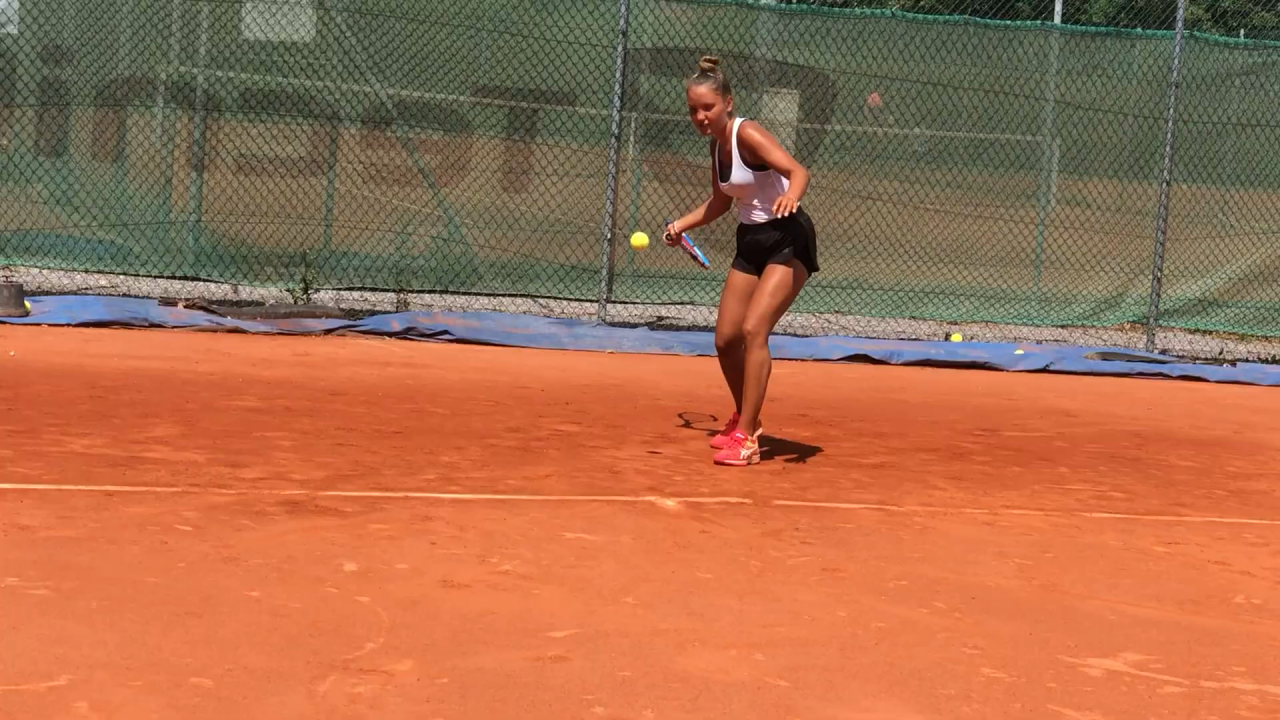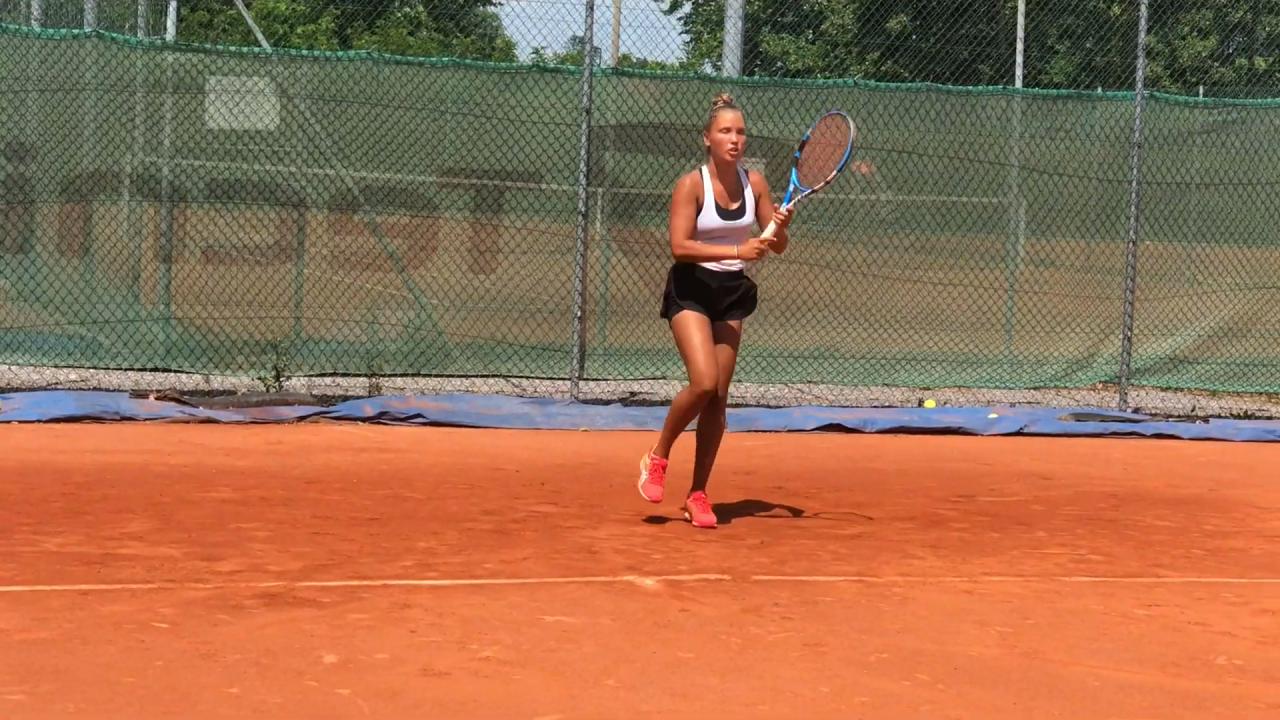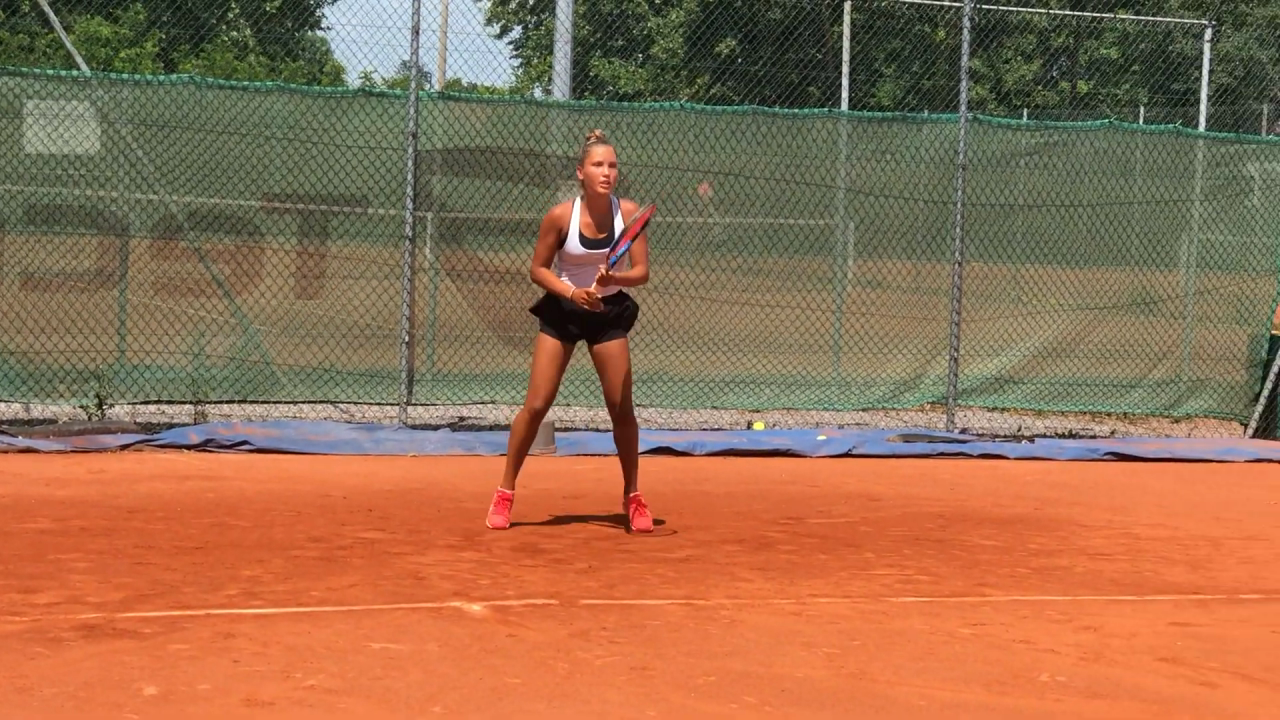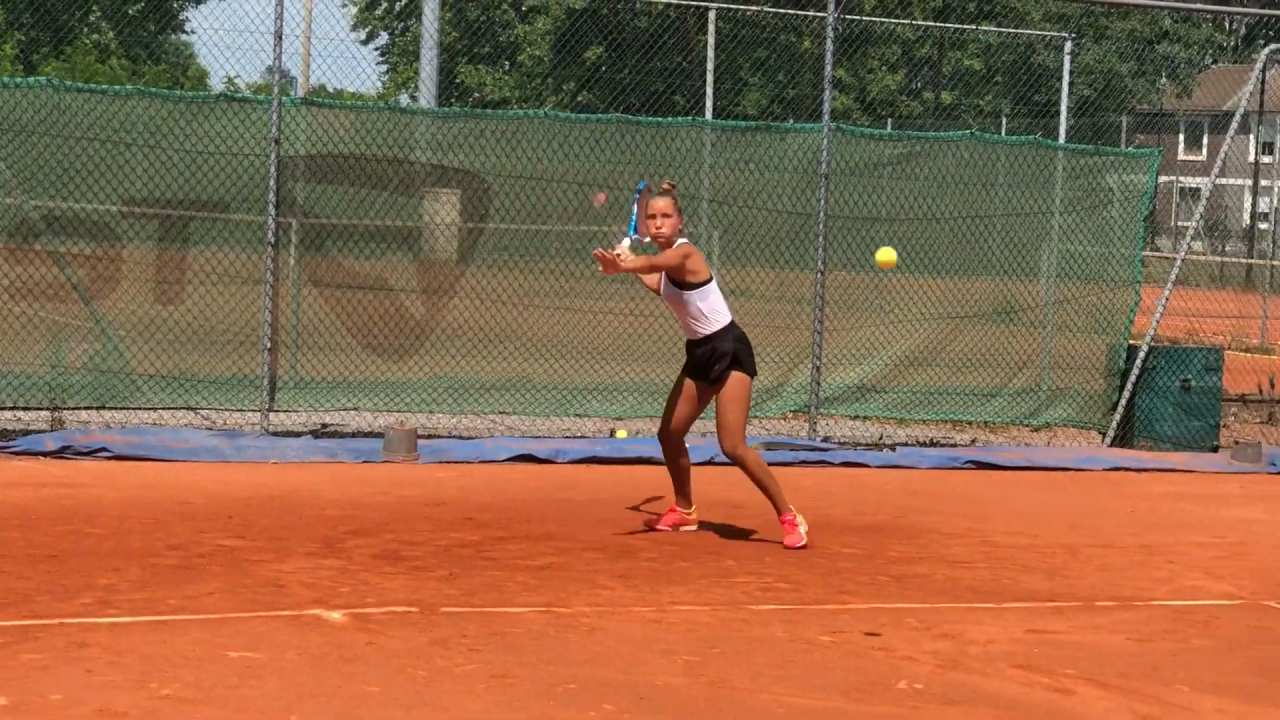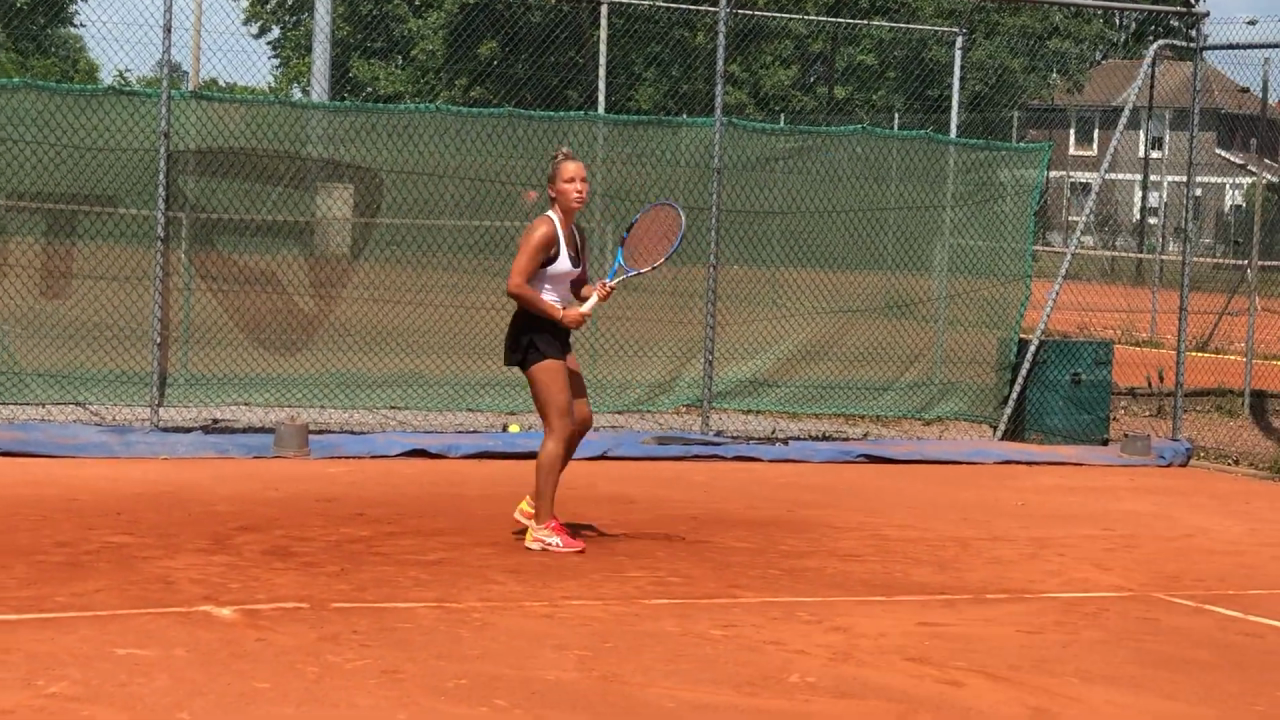
dt=1s
person 1, frame 1
left shoulder: (750, 133)
right shoulder: (717, 146)
left elbow: (798, 173)
left wrist: (790, 199)
right wrist: (684, 223)
left hip: (787, 239)
right hip: (751, 240)
left knee: (753, 331)
right knee: (725, 338)
left ankle: (746, 437)
right ankle: (743, 418)
person 1, frame 2
left shoulder: (754, 182)
right shoulder: (692, 183)
left elbow: (779, 245)
right elbow: (680, 245)
left wrist: (780, 227)
right wrist: (734, 250)
left hip: (731, 292)
right hip: (691, 288)
left knee: (718, 396)
right knee: (704, 383)
left ankle: (697, 495)
right ankle: (657, 456)
person 1, frame 3
left shoulder: (628, 213)
right shoulder: (561, 215)
left elbow: (642, 272)
right elbow: (538, 268)
left wrist: (613, 278)
right wrist: (572, 289)
left hip: (610, 312)
right hip: (563, 312)
left knee: (621, 411)
right knee: (536, 405)
left ankle: (632, 497)
right ankle: (506, 492)
person 1, frame 4
left shoulder: (682, 252)
right shoulder: (668, 258)
left elbow: (651, 260)
left wrist: (621, 264)
right wrist: (627, 261)
left hip: (726, 349)
right hip: (699, 353)
left knee: (733, 445)
right knee: (670, 432)
left ankle: (789, 517)
right ankle: (684, 509)
person 1, frame 5
left shoulder: (579, 233)
right shoulder: (543, 230)
right elbow: (515, 286)
left wrist: (598, 292)
right wrist: (560, 314)
left hip: (556, 333)
right hip: (535, 332)
left knee: (580, 422)
right knee: (559, 430)
left ankle: (534, 506)
right ankle: (543, 527)
